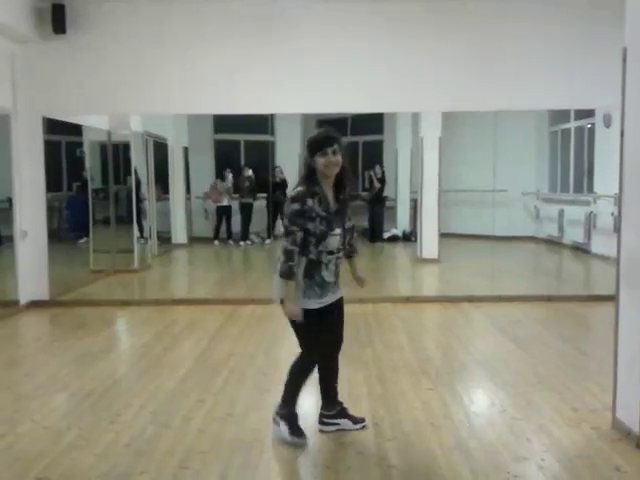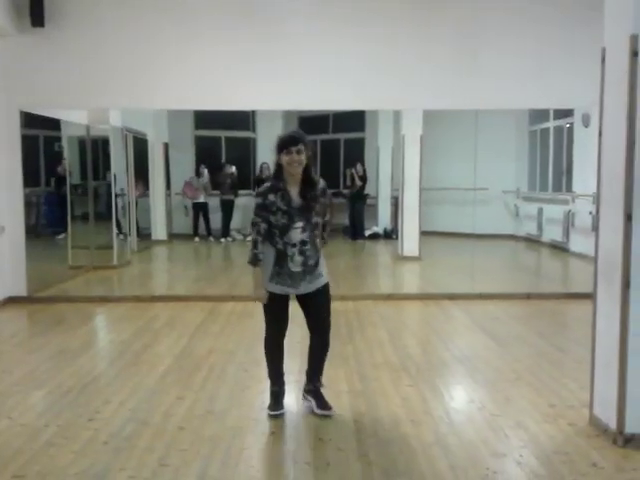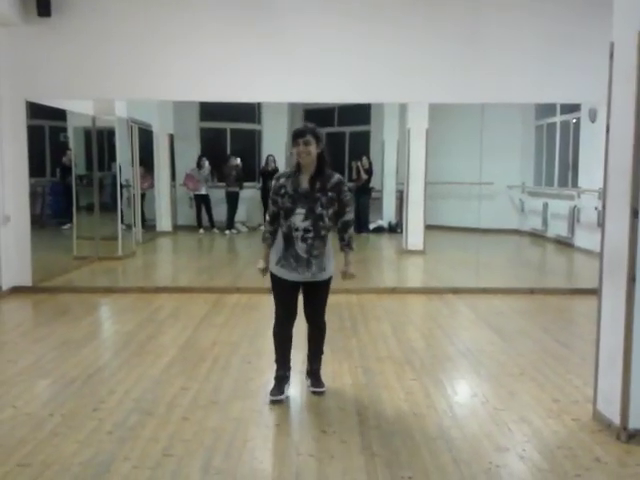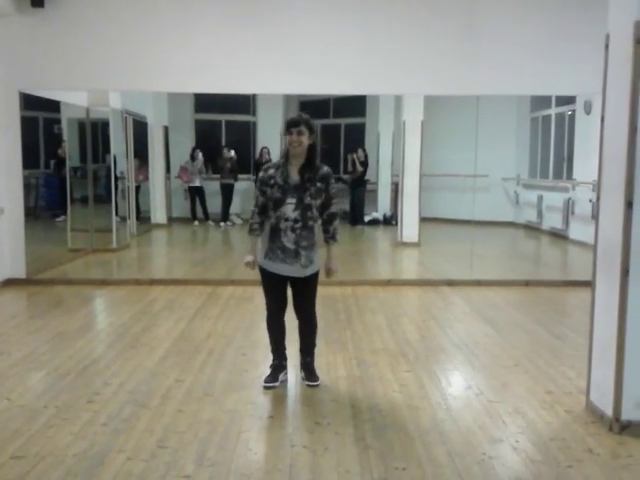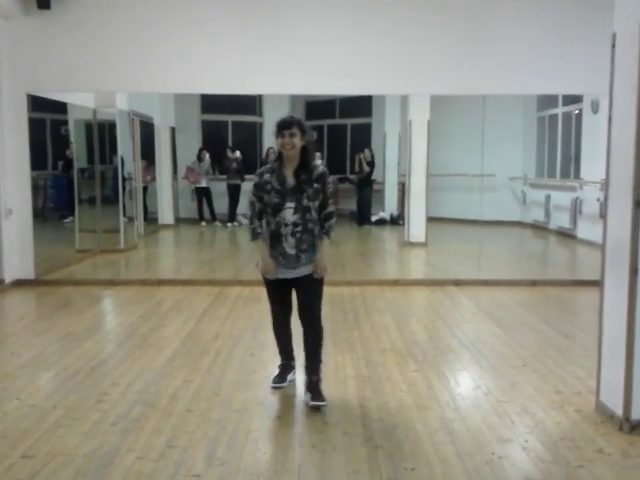
dt=0.4s
person 1, frame 1
left shoulder: (342, 192)
right shoulder: (301, 199)
right elbow: (291, 250)
left wrist: (353, 268)
right wrist: (289, 298)
left hip: (329, 286)
right hip: (303, 287)
left knee: (332, 346)
right knee: (313, 352)
left ankle: (330, 410)
right ankle: (284, 414)
person 1, frame 2
left shoulder: (319, 188)
right shoulder: (266, 194)
right elbow: (259, 240)
left wrist: (320, 256)
right wrist: (258, 282)
left hip: (313, 275)
right hip: (276, 277)
left knee: (322, 331)
right knee: (275, 334)
left ankle: (313, 389)
right ankle: (277, 392)
person 1, frame 3
left shoulder: (335, 183)
right shoulder: (282, 181)
left elbow: (345, 223)
right elbow: (272, 220)
left wrist: (347, 261)
right wrist: (264, 257)
left hip: (319, 266)
right hip: (283, 264)
left knee: (316, 320)
right knee: (283, 320)
left ankle: (314, 371)
right ankle: (281, 377)
person 1, frame 4
left shoulder: (323, 175)
right shoulder: (269, 172)
left elbow: (330, 216)
right elbow: (258, 213)
left wrist: (330, 256)
right wrist: (253, 250)
left hip: (306, 259)
right hip: (271, 257)
left knee: (306, 313)
right knee: (275, 313)
left ankle: (307, 364)
right ankle: (278, 365)
person 1, frame 5
left shoulder: (319, 174)
right shoulder: (265, 176)
left elbow: (328, 216)
right elbow: (256, 217)
left wrist: (323, 253)
right wrist: (264, 255)
left hip: (309, 261)
right hip: (275, 261)
left knee: (312, 319)
right knee: (280, 317)
left ankle: (313, 382)
right ankle: (287, 366)
